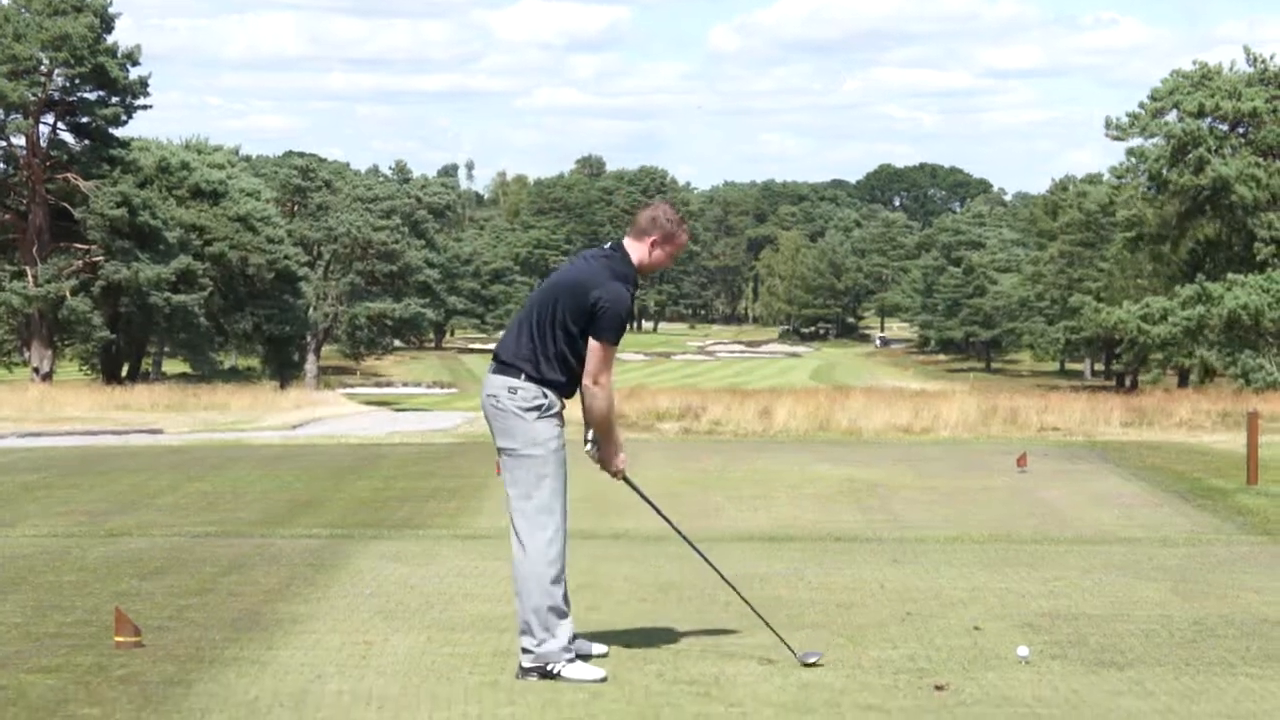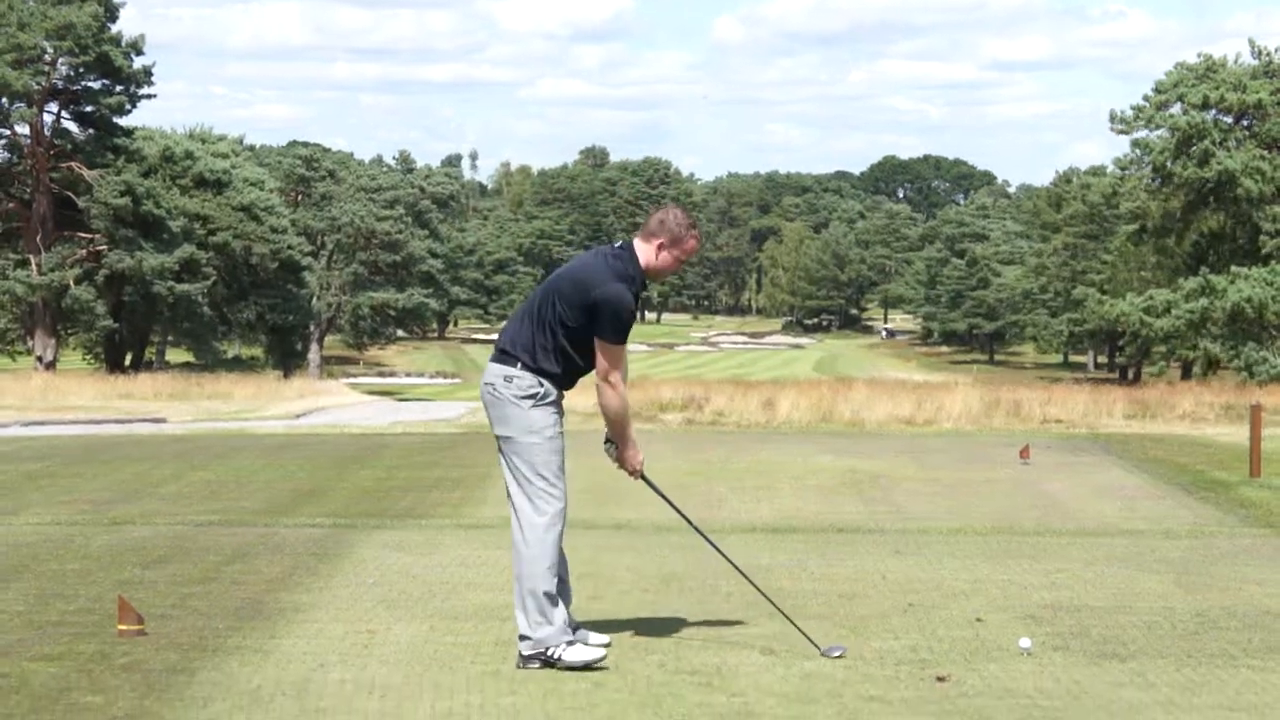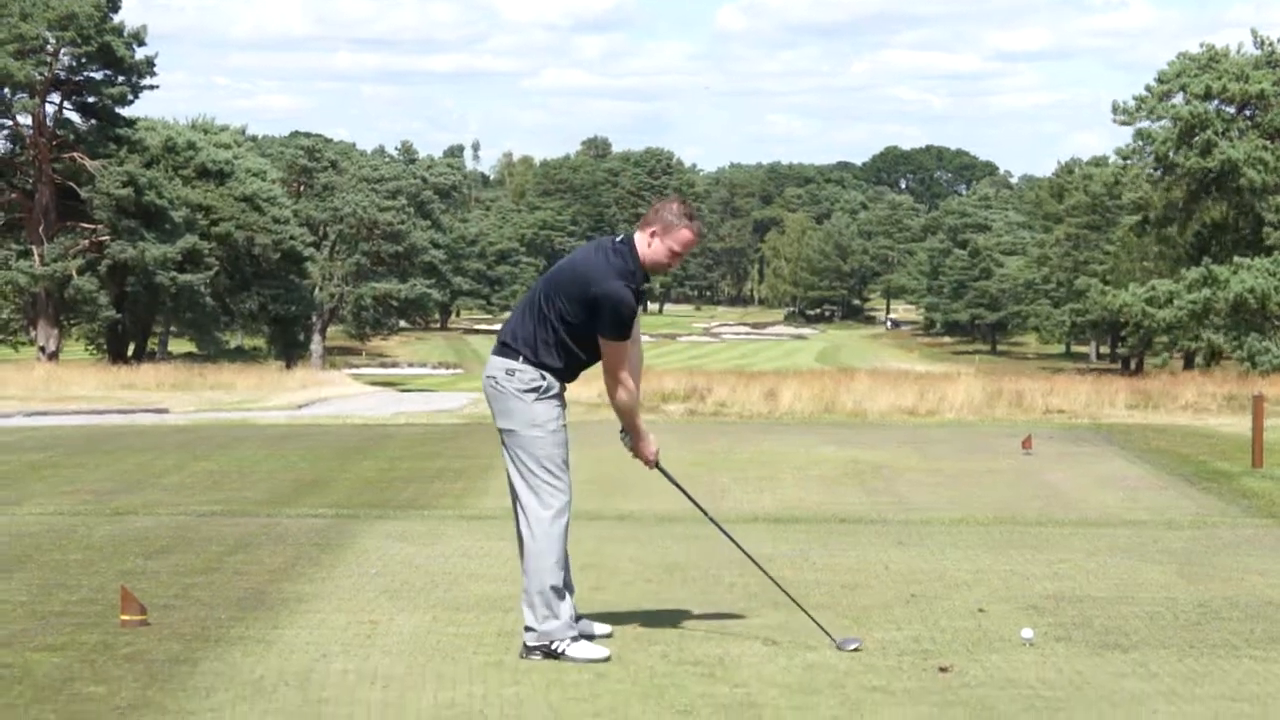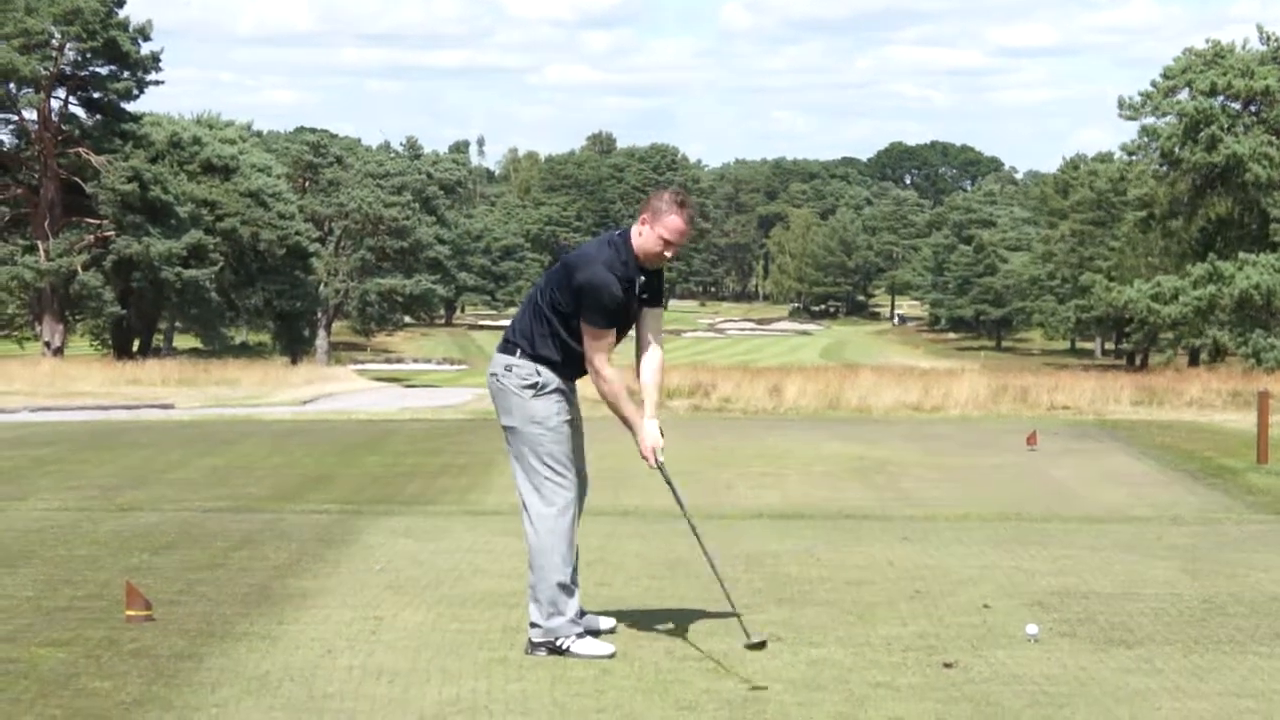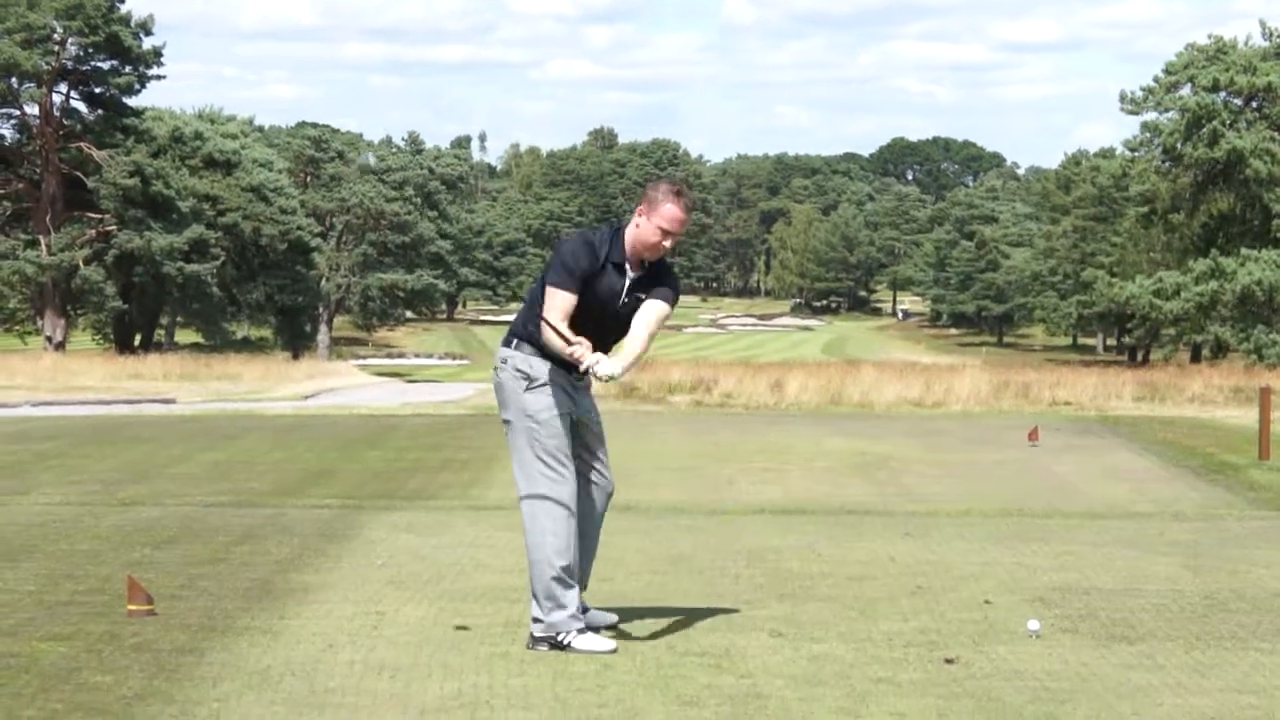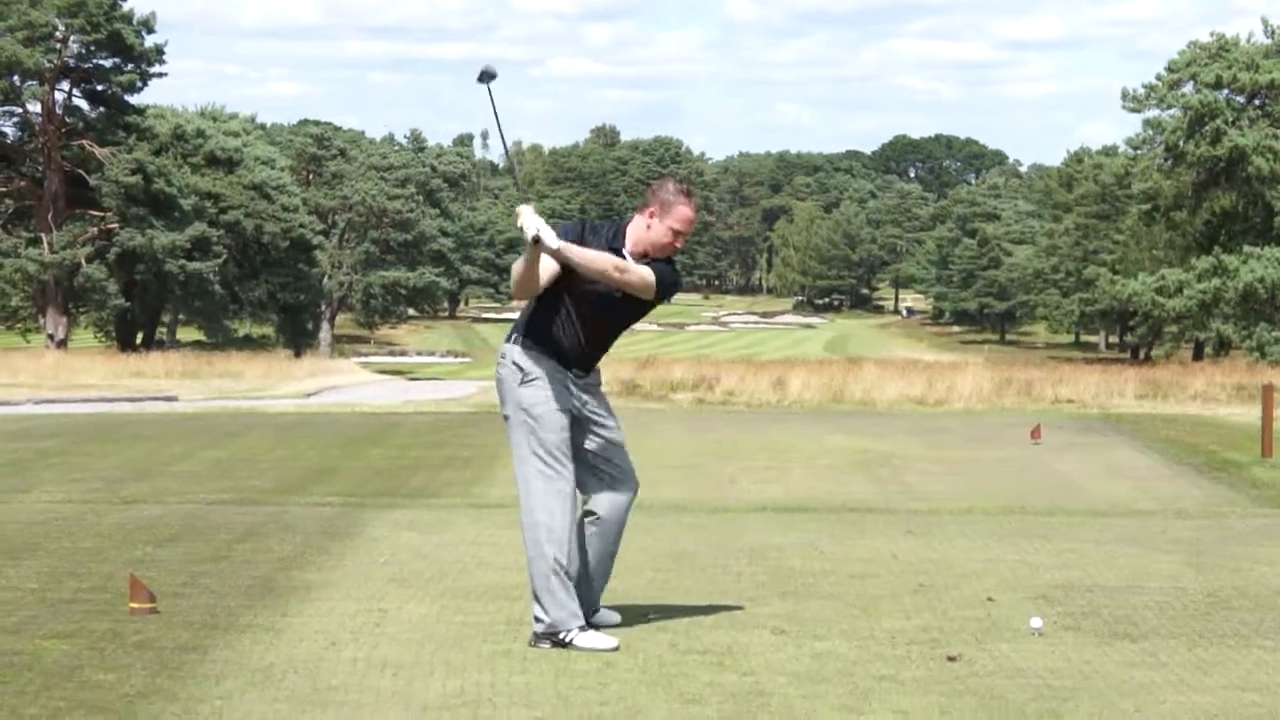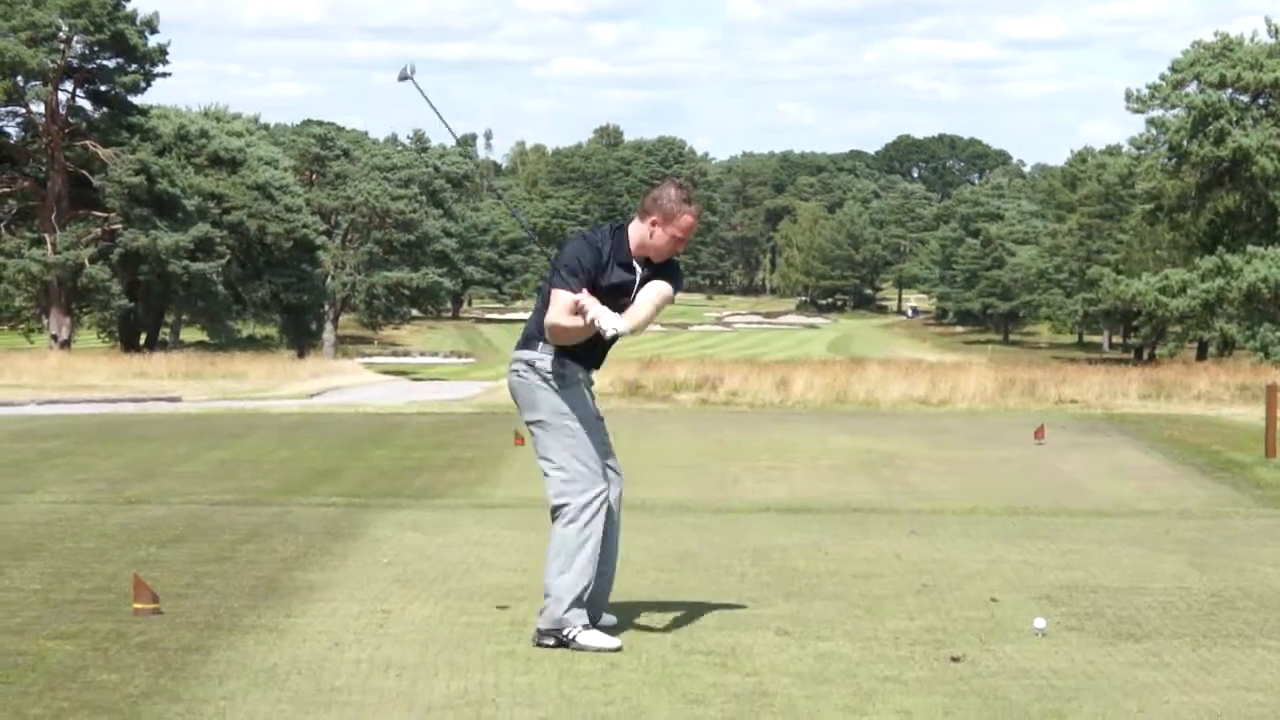
dt=0.2s
person 1, frame 1
left shoulder: (598, 263)
right shoulder: (614, 291)
right elbow: (595, 382)
left wrist: (598, 435)
right wrist: (609, 445)
left hip: (520, 391)
right hip: (525, 397)
left knee: (545, 521)
right knee: (540, 524)
left ankle: (554, 633)
right ankle: (542, 653)
person 1, frame 2
left shoulder: (613, 262)
right shoulder: (616, 290)
left elbow: (611, 366)
right elbow: (609, 380)
left wrist: (619, 433)
right wrist: (626, 444)
left hip: (527, 383)
right hip: (521, 386)
left knee: (546, 508)
right knee: (541, 510)
left ankle: (554, 621)
right ankle: (541, 640)
person 1, frame 3
left shoulder: (620, 258)
right shoulder: (613, 285)
left elbow: (631, 348)
right elbow: (616, 377)
left wrist: (635, 421)
right wrist: (639, 434)
left hip: (532, 377)
right hip: (524, 379)
left knee: (545, 501)
right knee: (546, 503)
left ankle: (557, 612)
right ankle: (546, 633)
person 1, frame 4
left shoulder: (648, 272)
right shoulder: (601, 273)
left elbow: (651, 348)
right elbow: (599, 365)
left wrist: (650, 417)
right wrist: (638, 428)
left hip: (551, 378)
right hip: (527, 376)
left knee: (569, 494)
right knee: (553, 500)
left ankle: (563, 608)
right ankle: (552, 629)
person 1, frame 5
left shoulder: (662, 278)
right shoulder: (582, 248)
left elbow: (644, 329)
right elbow: (551, 325)
left wrist: (616, 363)
right wrist: (580, 350)
left hip: (571, 378)
right hip: (530, 369)
left knee: (594, 489)
right knee: (553, 495)
left ankle: (567, 602)
right ankle: (553, 624)
person 1, frame 6
left shoulder: (664, 274)
right shoulder: (580, 233)
left elbow: (619, 273)
right elbow: (522, 290)
left wrist: (556, 246)
right wrist: (533, 249)
left hip: (582, 378)
right hip: (531, 367)
left knee: (618, 486)
right knee: (551, 495)
left ankle: (581, 602)
right ankle: (556, 622)
person 1, frame 7
left shoulder: (665, 272)
right shoulder: (586, 248)
left elbow: (647, 306)
right elbow: (555, 327)
left wrist: (617, 322)
right wrist: (593, 320)
left hip: (572, 376)
right hip: (546, 371)
left knee: (604, 487)
right knee: (584, 490)
left ankle: (582, 606)
right ankle: (561, 619)
